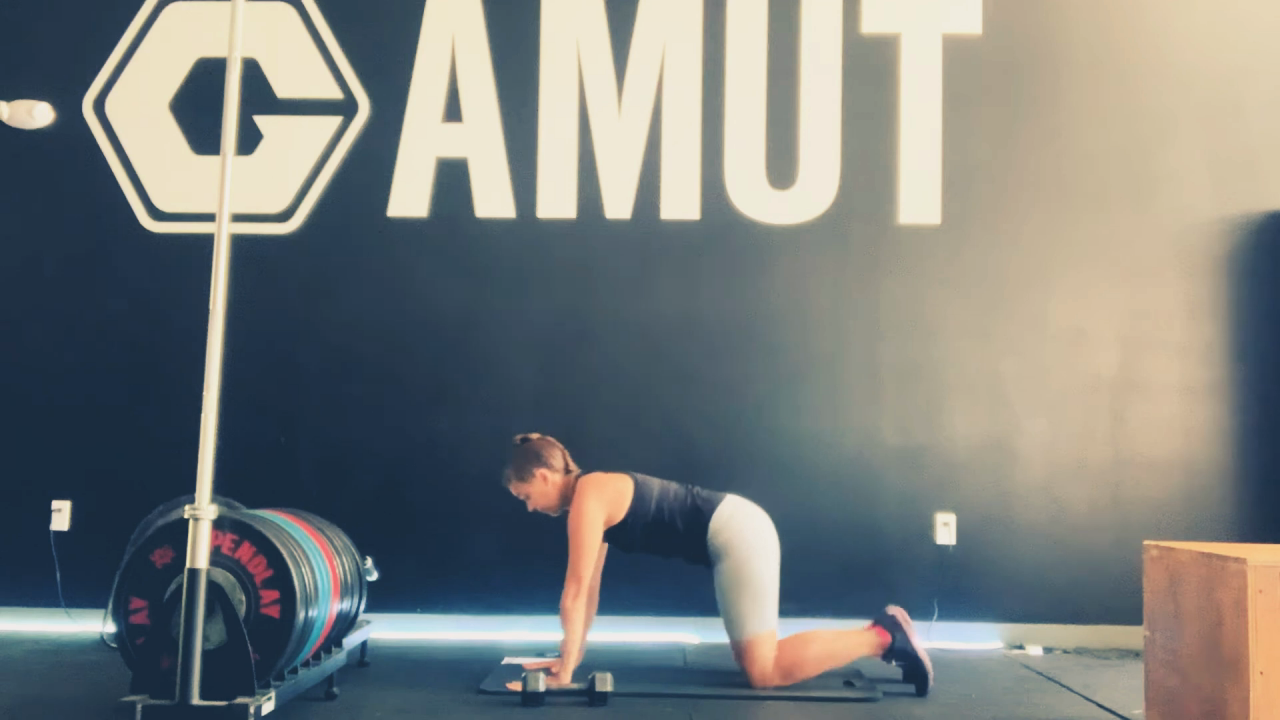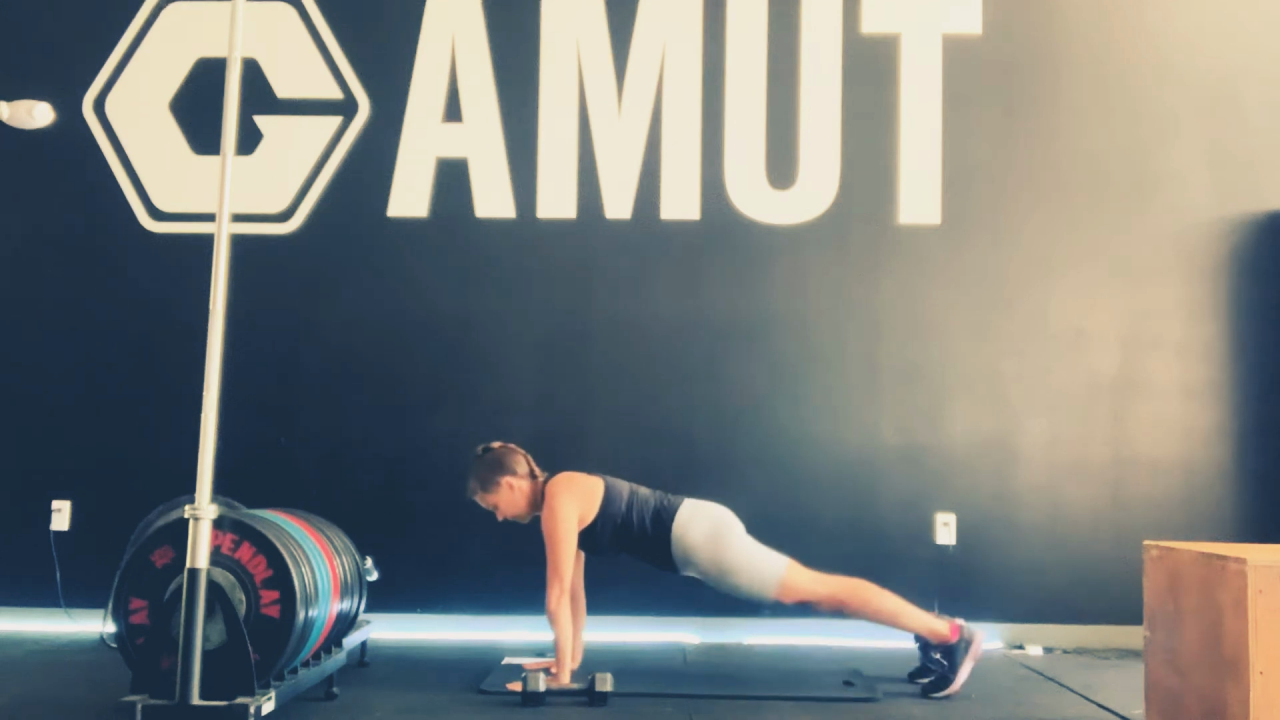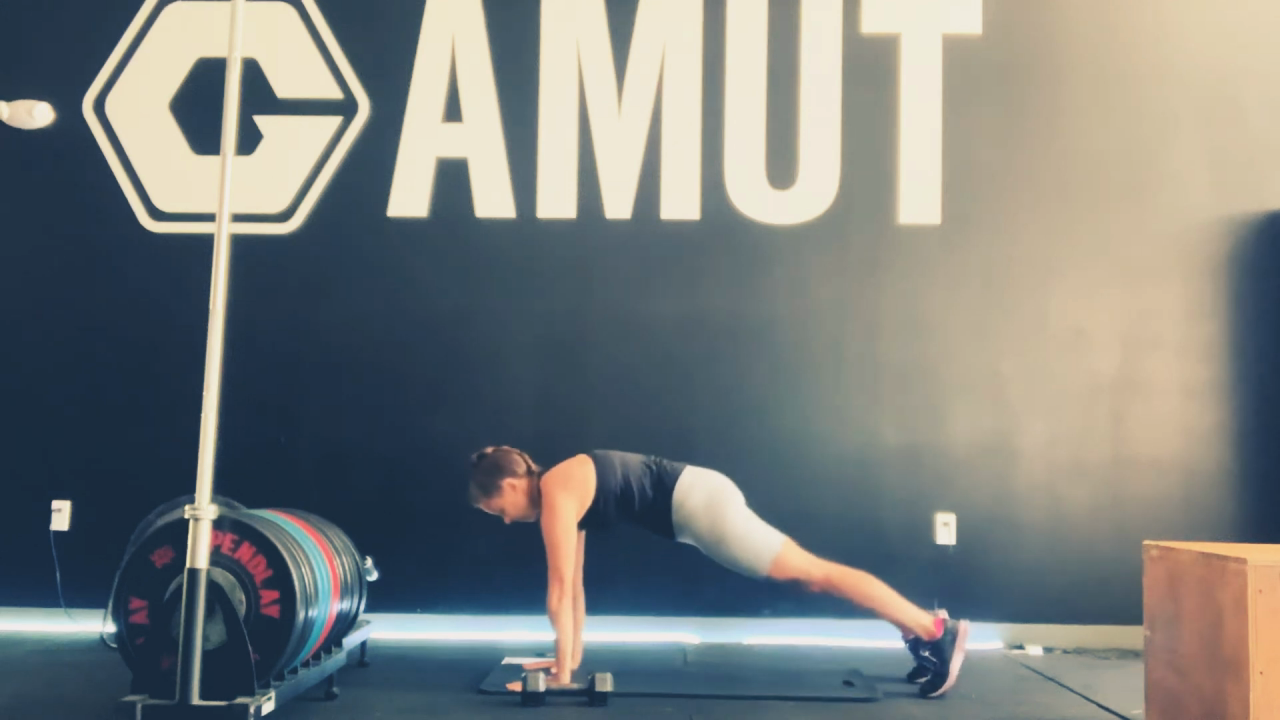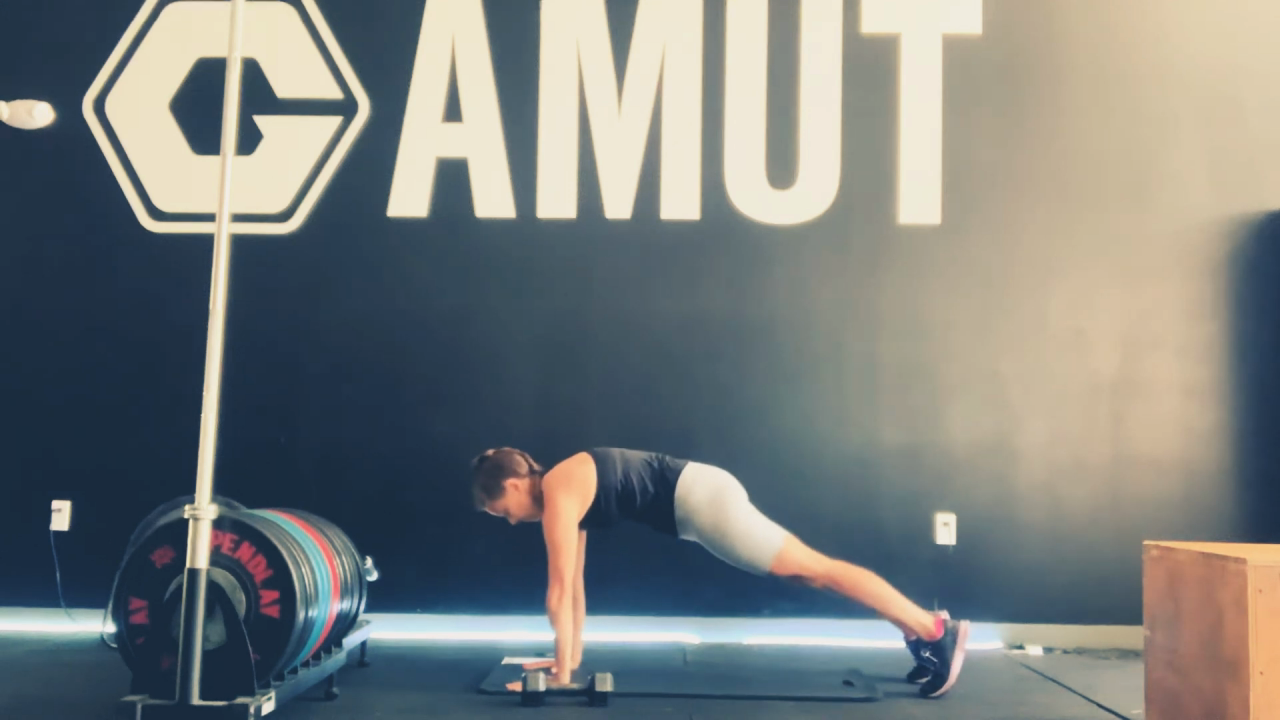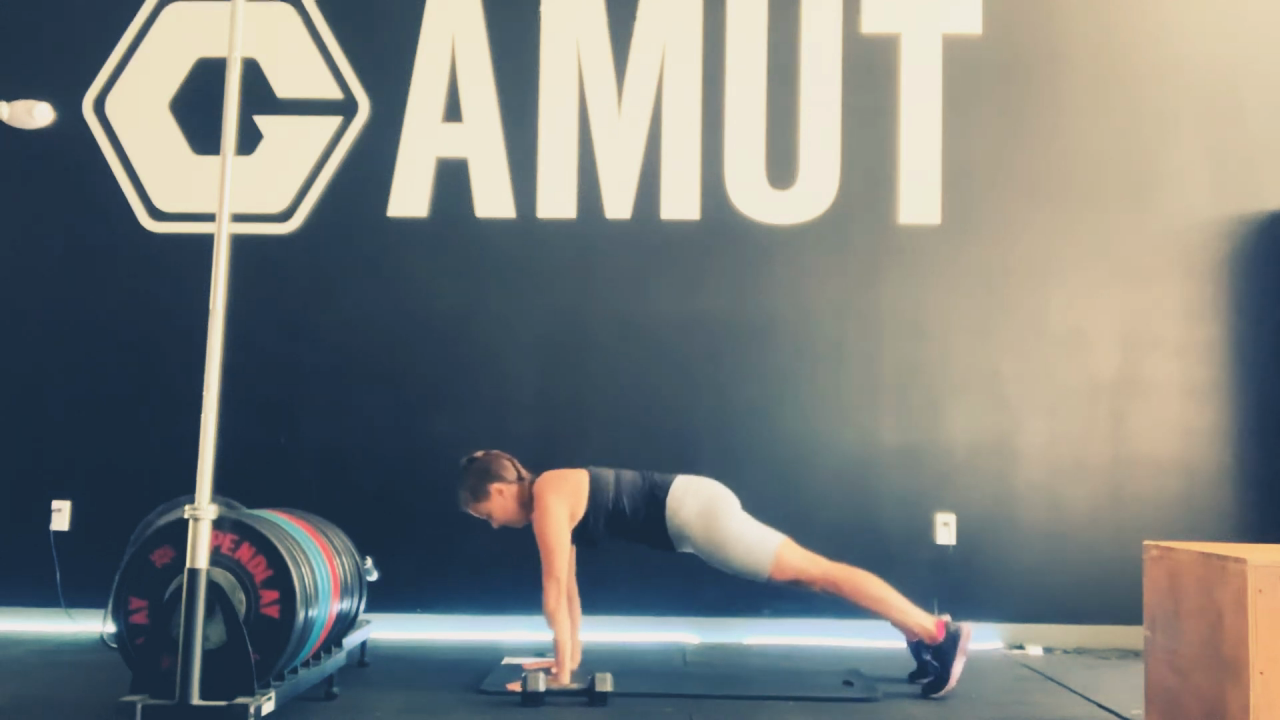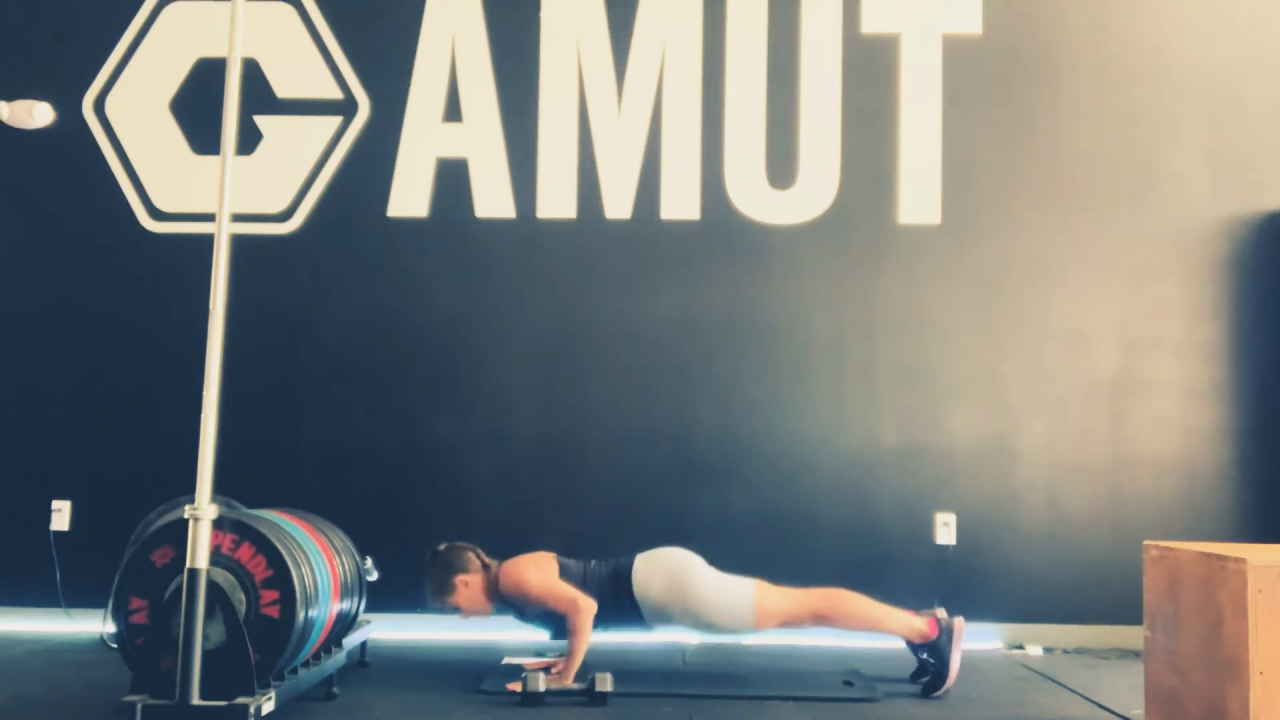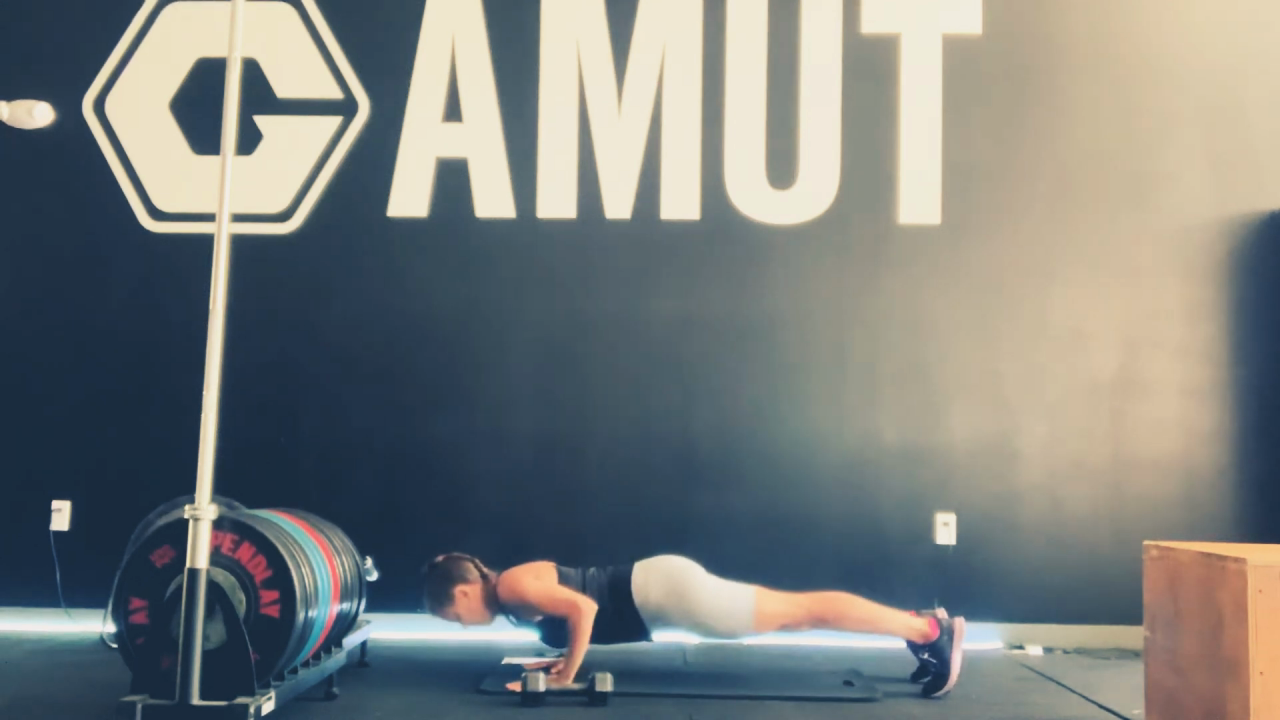
dt=0.7s
person 1, frame 1
left shoulder: (588, 497)
right shoulder: (593, 497)
left elbow: (575, 593)
right elbow: (589, 586)
left wrist: (565, 670)
right wrist: (574, 653)
left hip: (734, 534)
right hip: (733, 530)
left knee: (765, 674)
right knee: (766, 657)
left ankle: (885, 638)
right ankle: (885, 628)
person 1, frame 2
left shoulder: (558, 498)
right shoulder: (564, 498)
left elbow: (558, 593)
right elbow: (573, 588)
left wrist: (562, 672)
right wrist: (572, 655)
left hip: (697, 538)
right hip: (693, 535)
left knee: (820, 591)
right knee: (816, 592)
left ankle: (949, 636)
right ankle: (936, 635)
person 1, frame 3
left shoulder: (555, 493)
right shoulder: (565, 492)
left elbow: (561, 588)
right elbow: (574, 582)
left wrist: (562, 669)
right wrist: (573, 656)
left hip: (698, 504)
right hip: (693, 502)
left knee: (812, 573)
right knee: (805, 577)
left ankle: (935, 630)
right ankle: (920, 633)
person 1, frame 4
left shoulder: (557, 492)
right shoulder: (566, 492)
left elbow: (560, 588)
right elbow: (574, 581)
left wrist: (562, 670)
right wrist: (573, 653)
left hip: (699, 500)
right hip: (694, 498)
left knee: (815, 568)
right knee: (807, 573)
left ankle: (935, 631)
right ankle: (920, 634)
person 1, frame 5
left shoulder: (545, 498)
right shoulder: (553, 496)
left elbow: (555, 591)
right elbow: (568, 584)
left wrist: (563, 668)
right wrist: (572, 651)
left hip: (691, 511)
right hip: (684, 509)
left knee: (814, 573)
right knee: (809, 574)
left ankle: (938, 633)
right ankle: (922, 636)
person 1, frame 6
left shoulder: (510, 578)
right shoulder: (520, 572)
left elbow: (583, 607)
left wrist: (569, 672)
right wrist: (568, 656)
left hip: (664, 585)
right hip: (659, 578)
left knee: (800, 608)
right knee: (795, 609)
left ankle: (930, 630)
right ankle: (919, 625)
person 1, frame 7
left shoulder: (510, 588)
right shoulder: (519, 582)
left elbow: (583, 608)
left wrist: (568, 671)
right wrist: (564, 654)
left hip: (663, 590)
right hip: (657, 586)
left knee: (799, 611)
right knee: (793, 614)
left ankle: (932, 631)
right ankle: (919, 625)
